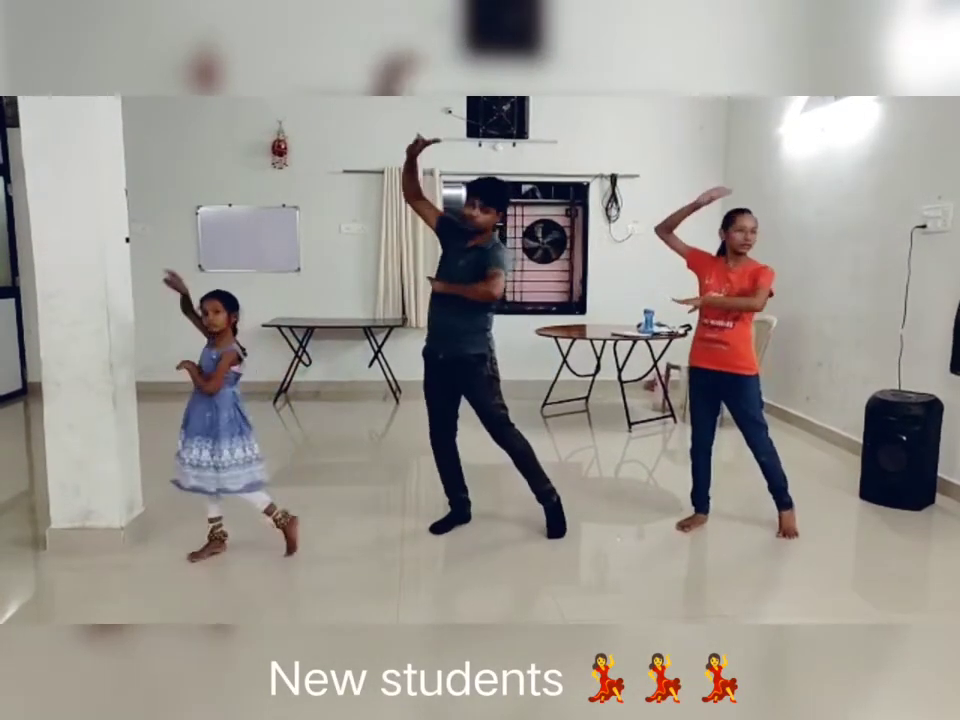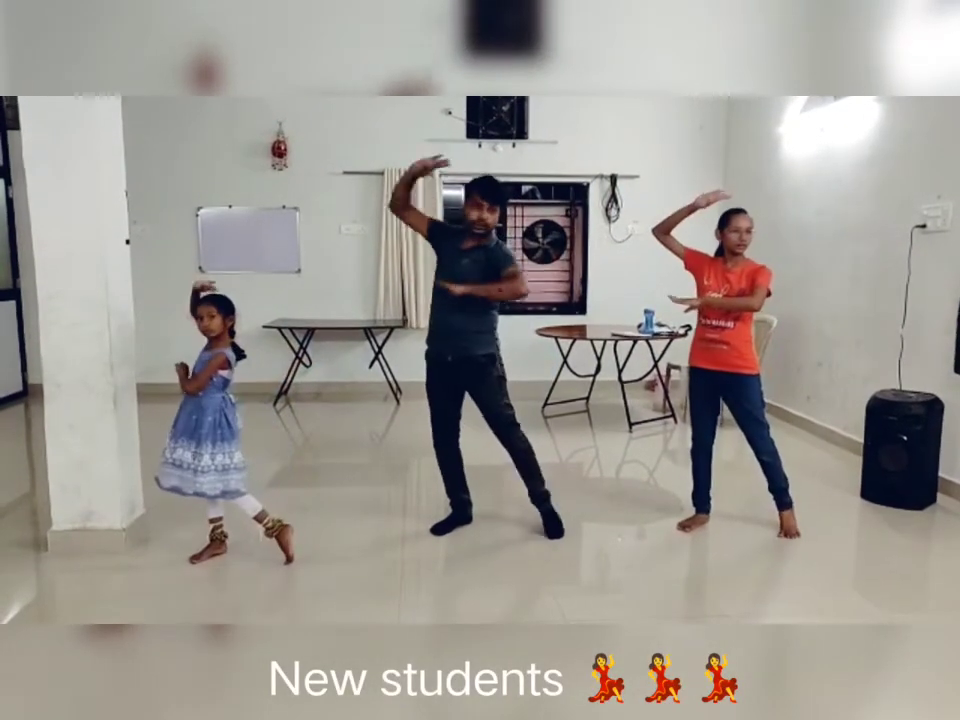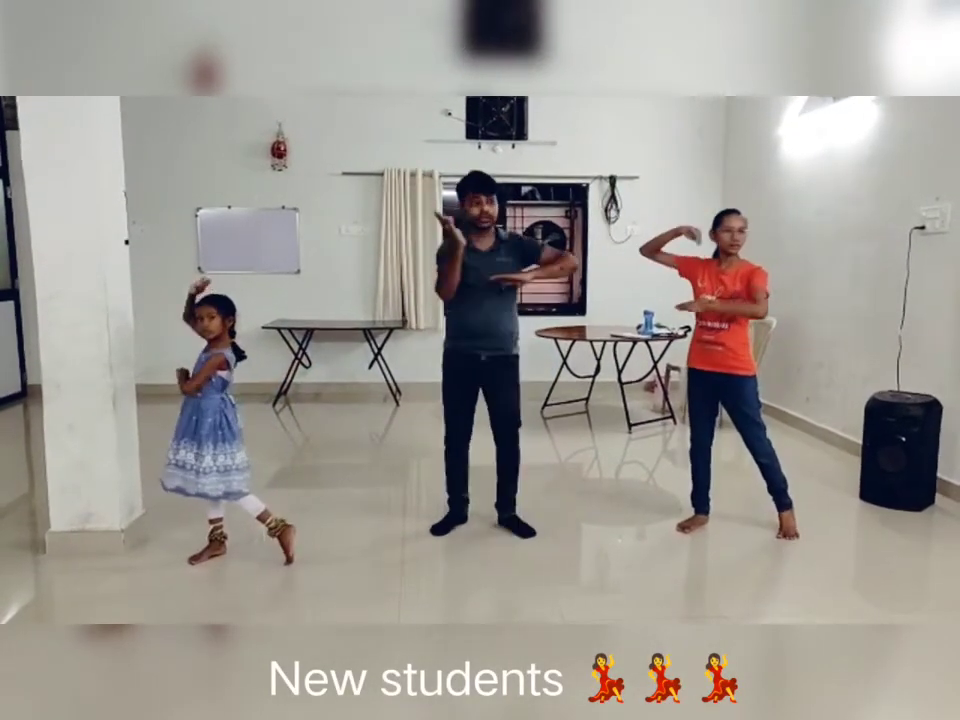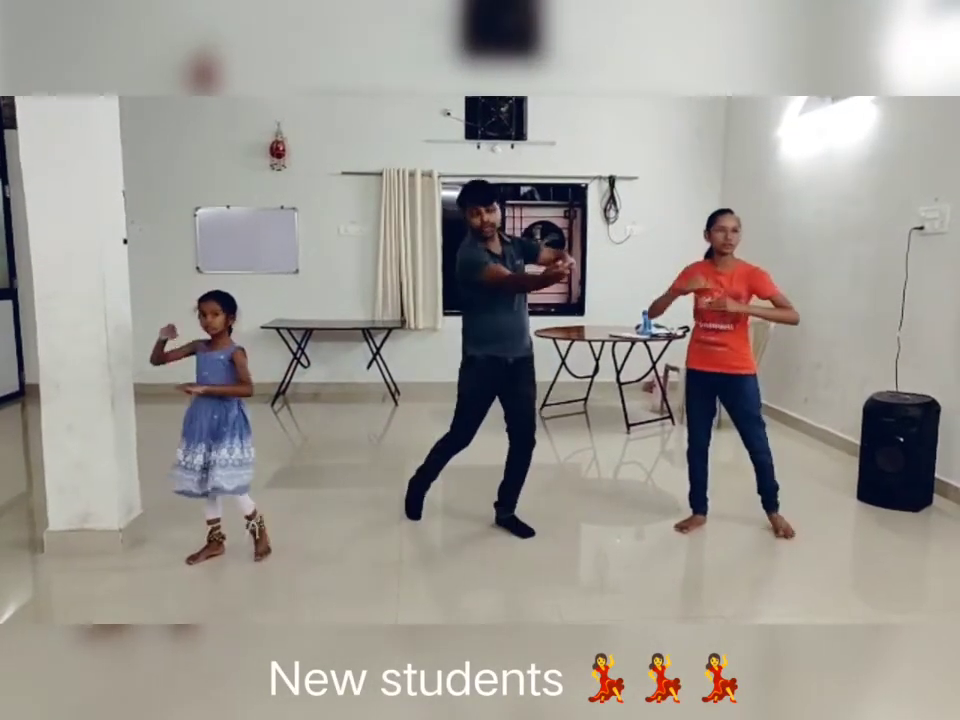
dt=0.2s
person 1, frame 1
left shoulder: (493, 252)
right shoulder: (452, 233)
left elbow: (493, 291)
right elbow: (413, 198)
left wrist: (446, 286)
right wrist: (412, 159)
left hip: (473, 358)
right hip: (437, 356)
left knee: (503, 431)
right knee: (441, 436)
left ankle: (549, 499)
right ankle: (459, 507)
person 1, frame 2
left shoulder: (498, 252)
right shoulder: (446, 237)
left elbow: (518, 288)
right elbow: (399, 208)
left wrist: (465, 289)
right wrist: (413, 174)
left hip: (480, 358)
right hip: (439, 357)
left knee: (508, 429)
right knee: (444, 437)
left ankle: (543, 502)
right ankle: (461, 508)
person 1, frame 3
left shoulder: (517, 245)
right shoulder: (452, 247)
left elbow: (569, 261)
right elbow: (446, 293)
left wrist: (531, 275)
right wrist: (456, 247)
left hip: (503, 356)
right hip: (460, 355)
left knee: (508, 435)
right knee: (456, 436)
left ankle: (507, 510)
right ankle: (457, 507)
person 1, frame 4
left shoulder: (517, 246)
right shoulder: (469, 255)
left elbow: (564, 258)
right elbow: (509, 281)
left wrist: (560, 268)
right wrist: (551, 276)
left hip: (520, 358)
right hip: (481, 360)
left knee: (524, 438)
right knee: (461, 434)
left ankle: (506, 510)
right ankle: (419, 484)
person 2, frame 1
left shoulder: (761, 272)
right shoulder: (705, 264)
left elbow: (756, 303)
right elbow: (663, 231)
left wrist: (706, 300)
right wrist: (699, 204)
left hip: (740, 372)
right hip: (702, 368)
left knee: (760, 442)
right knee: (700, 442)
left ankle: (785, 507)
right ankle: (700, 509)
person 2, frame 2
left shoulder: (759, 272)
right shoulder: (702, 264)
left elbow: (754, 303)
right elbow: (660, 232)
left wrist: (705, 300)
right wrist: (695, 206)
left hip: (741, 371)
right hip: (702, 368)
left knee: (761, 441)
right knee: (701, 442)
left ankle: (786, 507)
right ankle: (702, 509)
person 2, frame 3
left shoulder: (754, 272)
right shoulder: (698, 267)
left elbow: (760, 310)
right elbow: (647, 251)
left wrist: (707, 305)
right wrist: (679, 231)
left hip: (738, 372)
right hip: (700, 369)
left knee: (758, 442)
right knee: (700, 443)
left ankle: (784, 507)
right ankle: (701, 510)
person 2, frame 4
left shoulder: (752, 274)
right shoulder: (693, 272)
left elbow: (792, 315)
right elbow: (653, 312)
left wrist: (743, 308)
right wrist: (679, 290)
left hip: (738, 372)
right hip: (699, 370)
left knee: (757, 442)
right knee: (697, 443)
left ankle: (773, 509)
right ankle: (698, 510)
person 3, frame 1
left shoulder: (229, 351)
right shoulder: (212, 338)
left elbow: (210, 387)
right elbow: (188, 312)
left wrist: (190, 367)
right wrist: (183, 292)
left hip: (223, 420)
right hip: (203, 419)
left knee: (236, 482)
right knee: (210, 481)
left ankle: (285, 521)
right ankle: (216, 538)
person 3, frame 2
left shoulder: (221, 356)
right shoulder: (212, 343)
left elbow: (190, 387)
right elbow: (194, 311)
left wrist: (182, 370)
right wrist: (196, 292)
left hip: (213, 422)
right hip: (200, 421)
left knee: (224, 485)
right knee: (209, 484)
left ankle: (277, 528)
right ankle: (217, 540)
person 3, frame 3
left shoulder: (220, 356)
right shoulder: (212, 344)
left elbow: (189, 388)
right elbow: (187, 317)
left wrist: (181, 374)
right wrist: (193, 296)
left hip: (214, 422)
right hip: (201, 422)
left knee: (225, 486)
right knee: (212, 485)
left ankle: (280, 527)
right ankle: (217, 540)
person 3, frame 4
left shoulder: (236, 352)
right shoulder: (199, 347)
left elbow: (247, 388)
right elbow: (156, 360)
left wrist: (208, 388)
right wrist: (162, 340)
left hip: (227, 423)
right hip: (202, 423)
left knee: (228, 484)
right knee: (205, 483)
left ankle: (258, 528)
right ankle: (215, 541)
